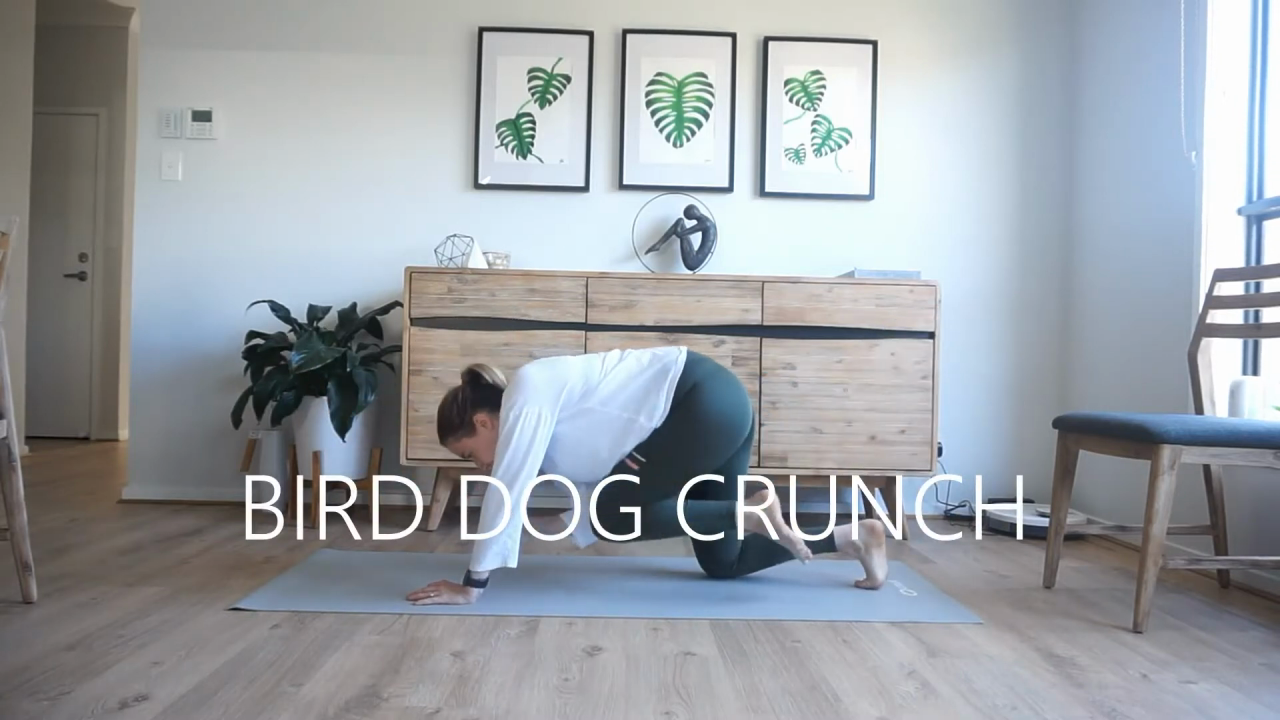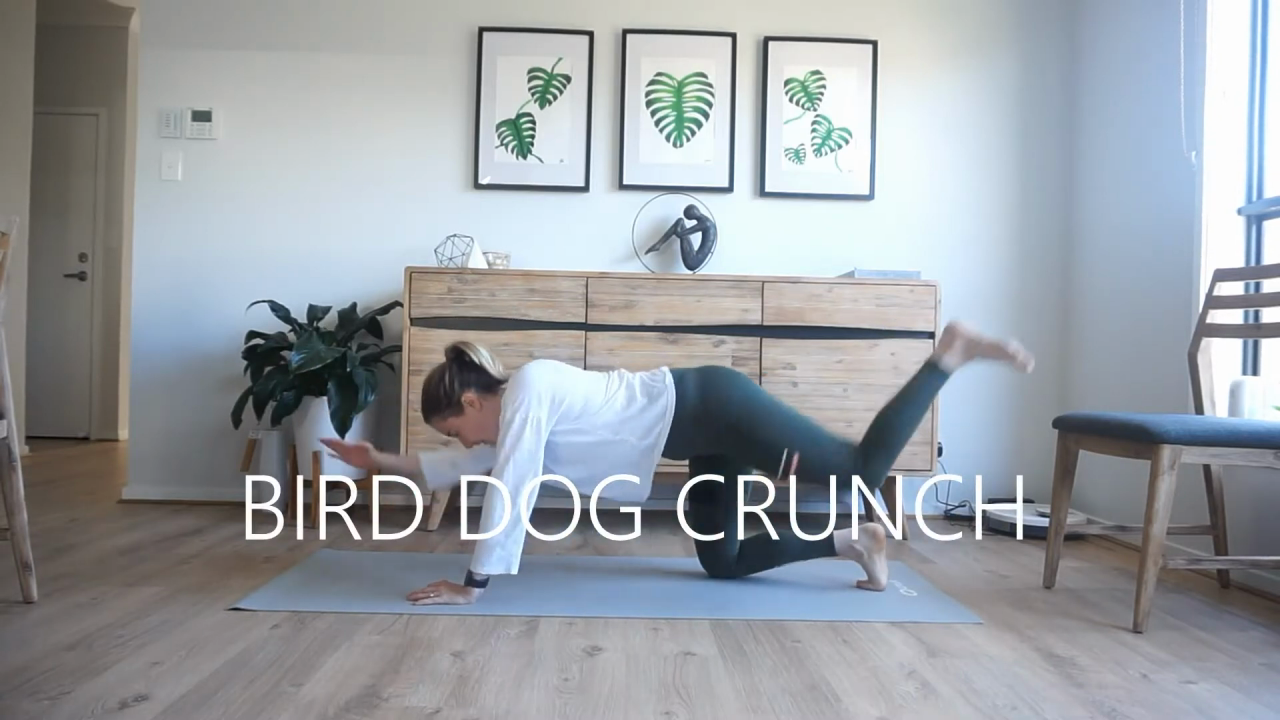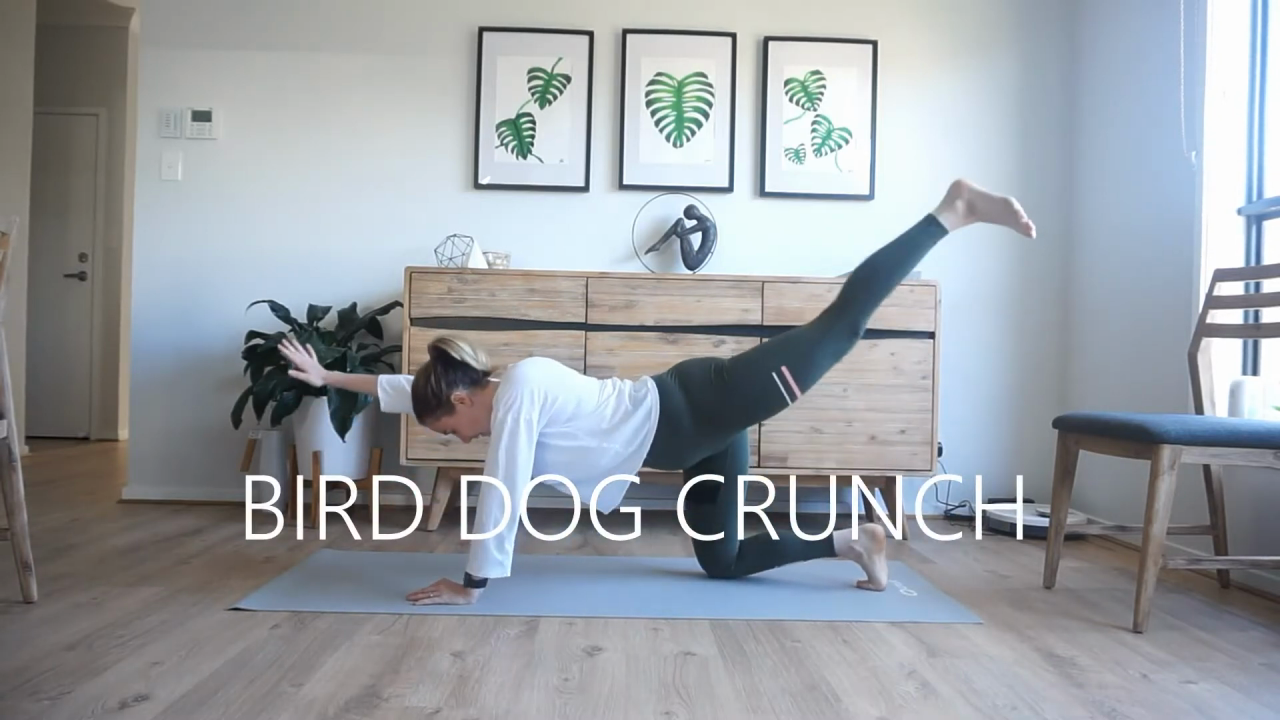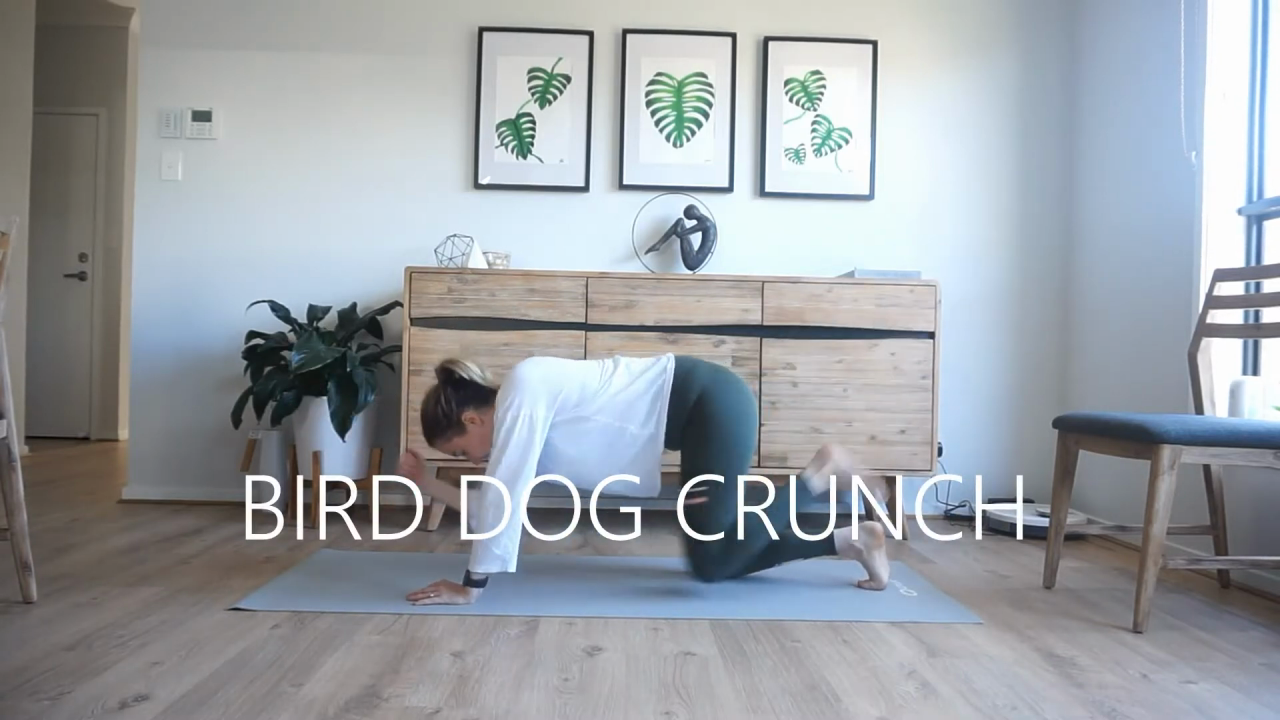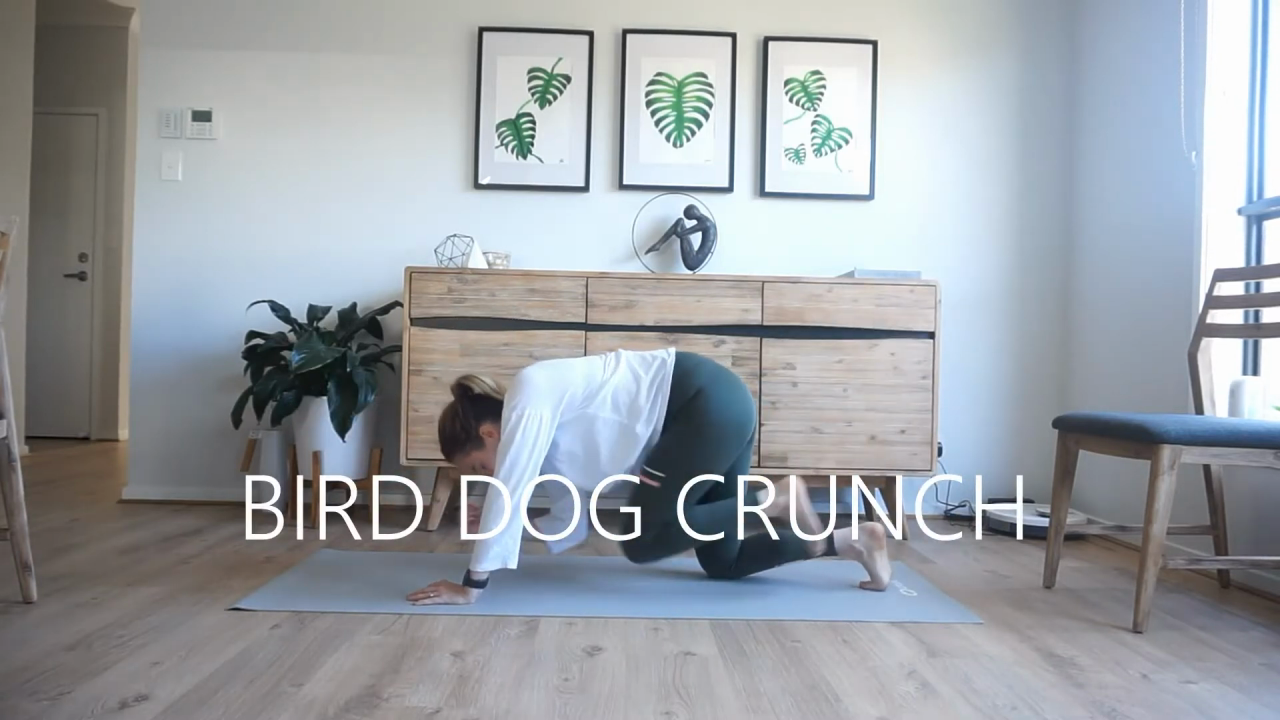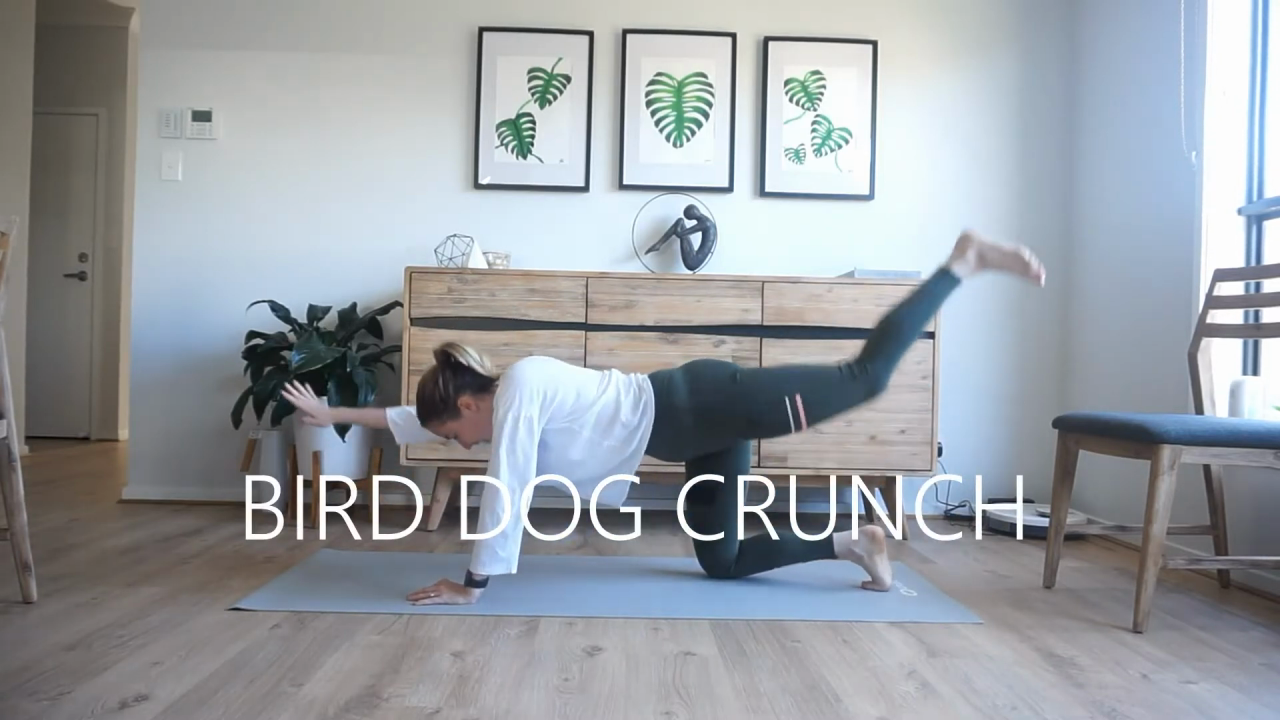
dt=0.5s
person 1, frame 1
left shoulder: (528, 390)
right shoulder: (548, 438)
left elbow: (506, 493)
right elbow: (594, 517)
left wrist: (471, 583)
right wrist: (532, 532)
left hip: (704, 396)
right hip: (715, 404)
left knee: (620, 516)
right knee: (721, 561)
left ankle: (757, 512)
right ankle: (850, 535)
person 1, frame 2
left shoulder: (524, 392)
right shoulder: (524, 408)
left elbow: (509, 498)
right elbow: (469, 466)
left wrist: (472, 585)
right wrist: (387, 462)
left hip: (706, 409)
right hip: (704, 426)
left knee: (857, 467)
right knee: (723, 562)
left ankle: (948, 353)
right ankle: (851, 540)
person 1, frame 3
left shoulder: (514, 394)
right shoulder: (508, 386)
left elbow: (502, 500)
right elbow: (407, 392)
left wrist: (470, 585)
right wrist: (326, 377)
left hip: (702, 407)
right hip: (699, 436)
left knee: (845, 322)
right knee: (722, 561)
left ankle: (956, 209)
right ankle: (851, 541)
person 1, frame 4
left shoulder: (521, 393)
right shoulder: (522, 402)
left elbow: (502, 495)
right elbow: (504, 497)
left wrist: (470, 586)
right wrist: (429, 480)
left hip: (708, 399)
right hip: (697, 407)
left knee: (712, 563)
right knee: (718, 557)
left ankle: (817, 473)
right ankle: (853, 536)
person 1, frame 5
left shoulder: (528, 398)
right shoulder: (544, 429)
left elbow: (507, 497)
right elbow: (566, 527)
left wrist: (470, 584)
right wrist: (493, 525)
left hip: (706, 396)
right hip: (710, 404)
left knee: (643, 543)
right knee: (722, 561)
left ankle: (775, 500)
right ankle: (854, 538)
person 1, frame 6
left shoulder: (517, 393)
right shoulder: (504, 398)
left elbow: (506, 497)
right elbow: (419, 420)
left wrist: (473, 585)
right wrist: (332, 414)
left hip: (705, 408)
right hip: (700, 428)
left knee: (863, 379)
right knee: (724, 562)
left ankle: (964, 259)
right ankle: (851, 543)
